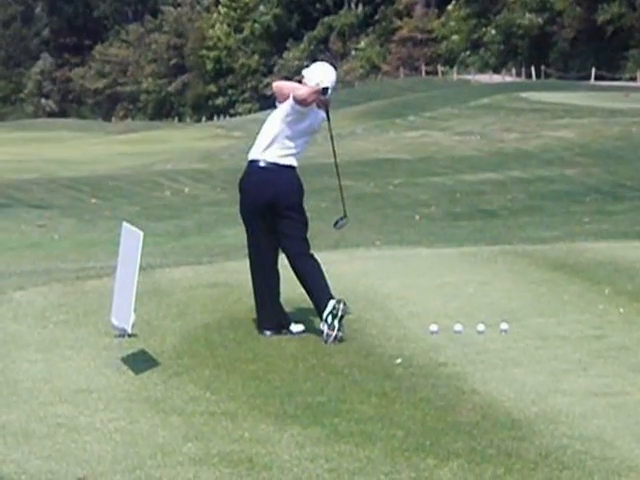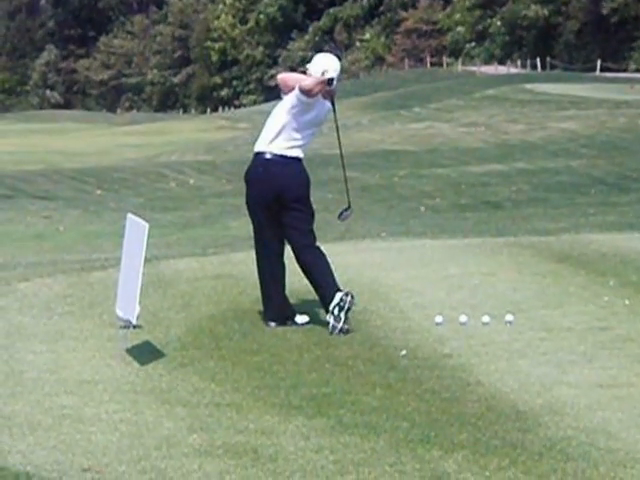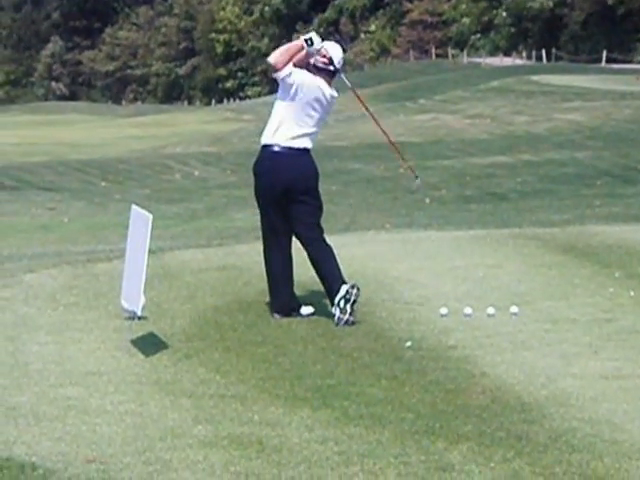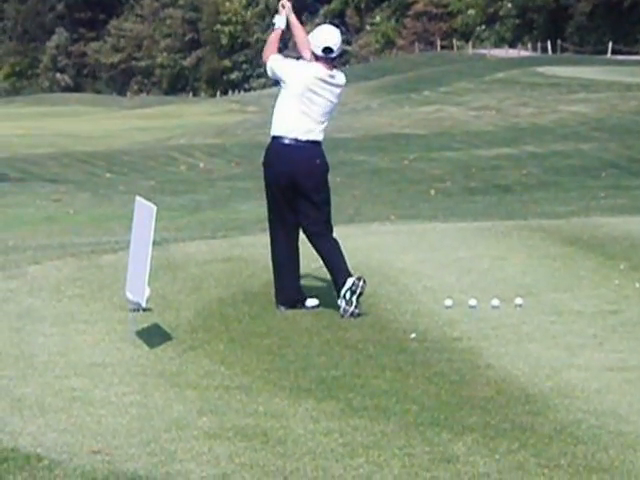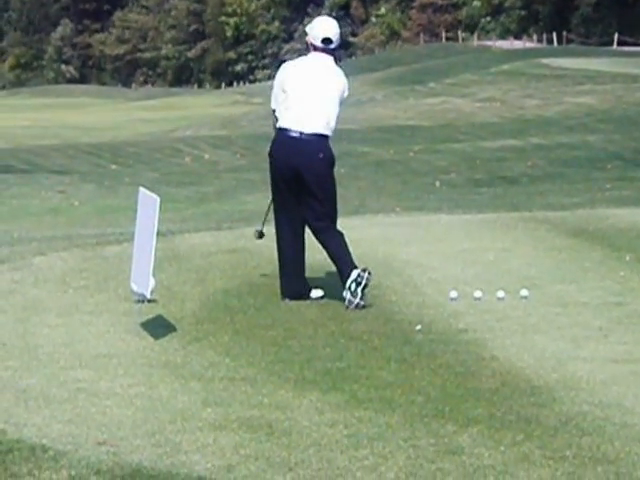
dt=0.5s
person 1, frame 1
left shoulder: (301, 106)
right shoulder: (318, 116)
left elbow: (300, 95)
right elbow: (278, 86)
left wrist: (314, 90)
right wrist: (318, 95)
left hip: (256, 178)
right hip: (286, 180)
left knee: (262, 254)
right knee: (299, 250)
left ankle: (271, 320)
right ankle: (327, 304)
person 1, frame 2
left shoulder: (307, 97)
right shoulder: (324, 107)
left elbow: (305, 85)
right elbow: (283, 79)
left wrist: (319, 81)
right wrist: (326, 86)
left hip: (263, 171)
right hip: (292, 173)
left knee: (268, 246)
right knee: (305, 243)
left ankle: (277, 311)
right ankle: (334, 296)
person 1, frame 3
left shoulder: (300, 81)
right shoulder: (329, 96)
left elbow: (275, 62)
left wrist: (305, 41)
right wrist: (308, 48)
left hip: (271, 162)
right hip: (302, 165)
left knee: (276, 238)
right knee: (312, 235)
left ankle: (283, 304)
right ankle: (339, 290)
person 1, frame 4
left shoulder: (296, 72)
right shoulder: (338, 81)
left elbow: (268, 57)
right elbow: (307, 52)
left hip: (279, 153)
right hip: (311, 157)
left knee: (283, 228)
right knee: (319, 228)
left ankle: (288, 295)
right ankle: (345, 281)
person 1, frame 5
left shoulder: (289, 69)
right shoulder: (339, 78)
left elbow: (276, 113)
left hip: (284, 146)
right hip: (316, 149)
left knee: (287, 219)
right knee: (322, 220)
left ankle: (293, 286)
right ankle: (349, 273)
